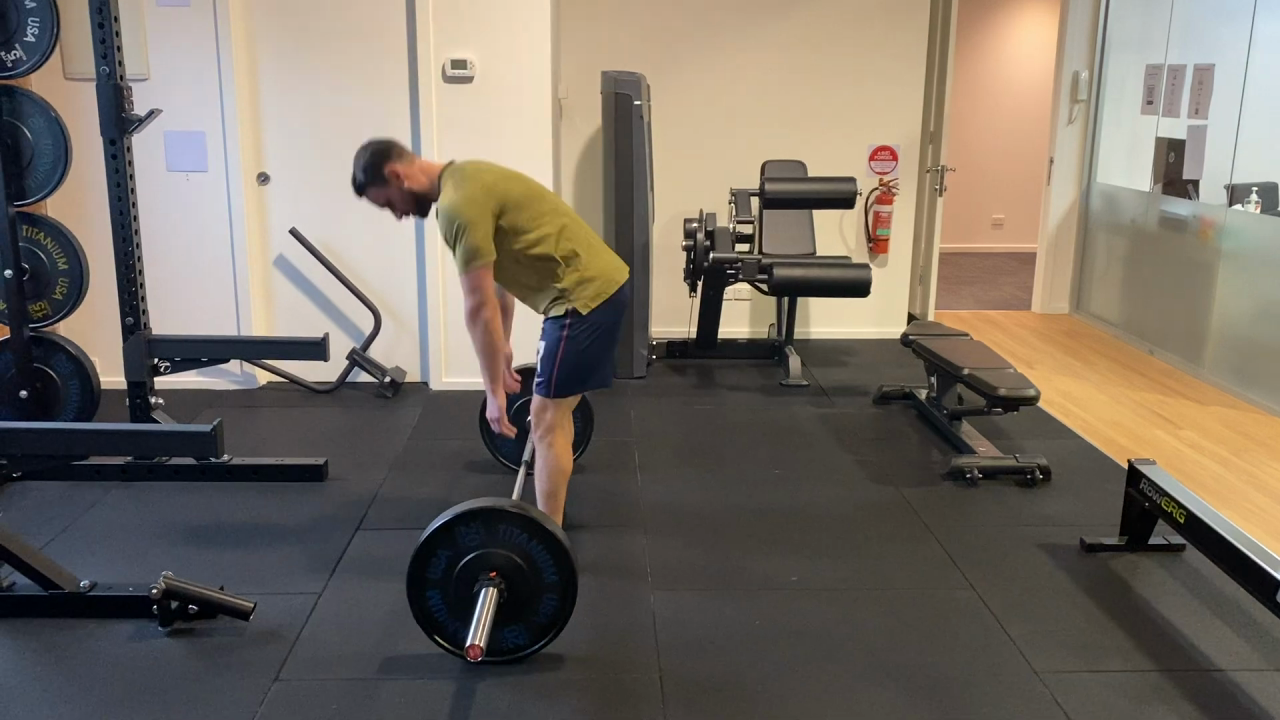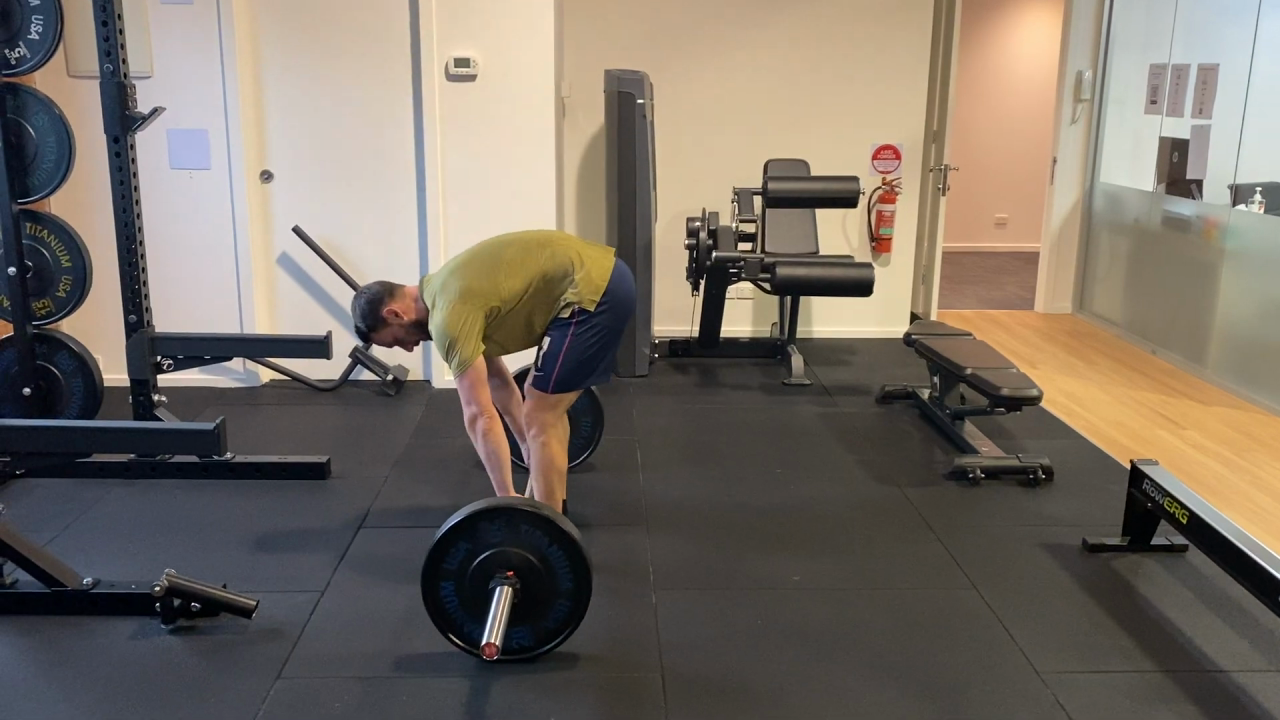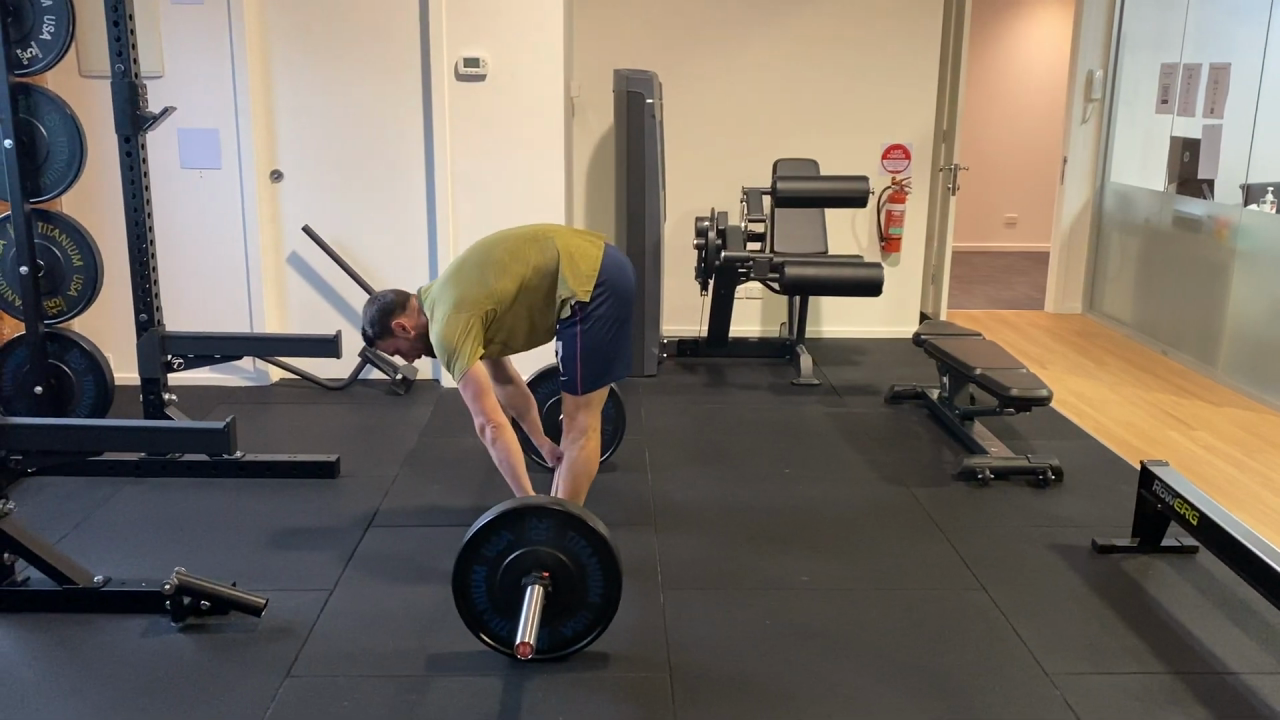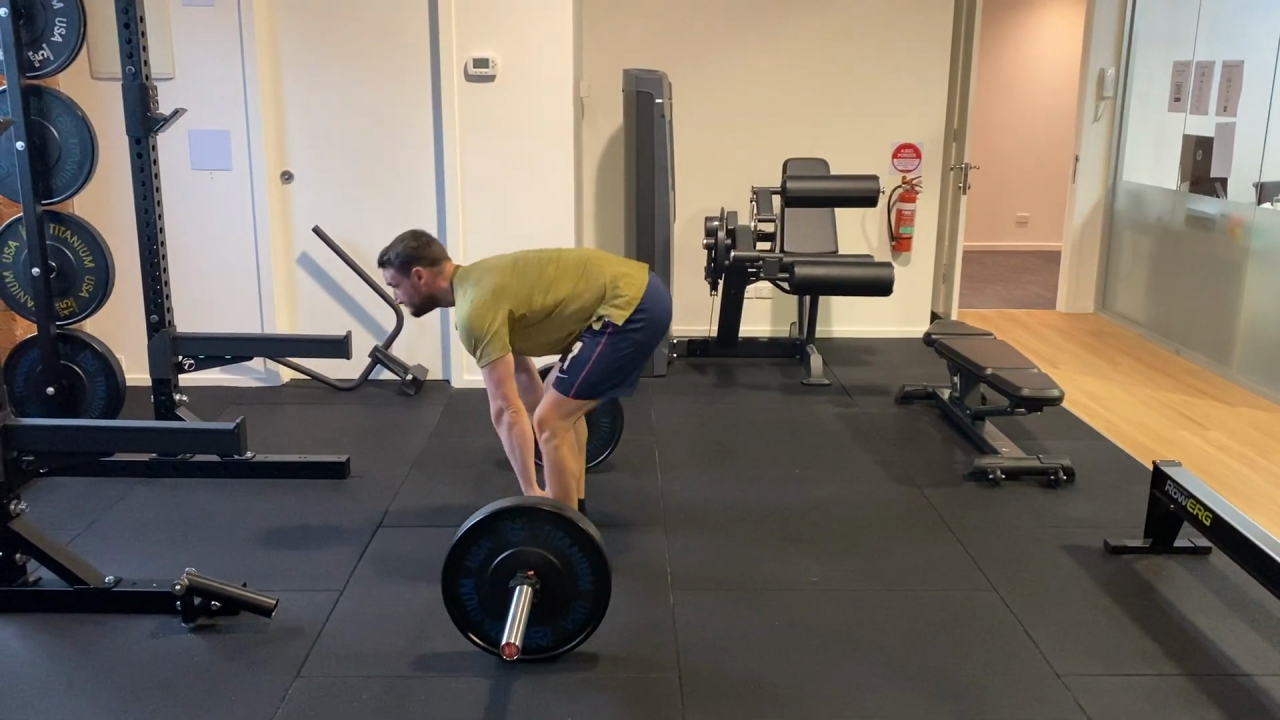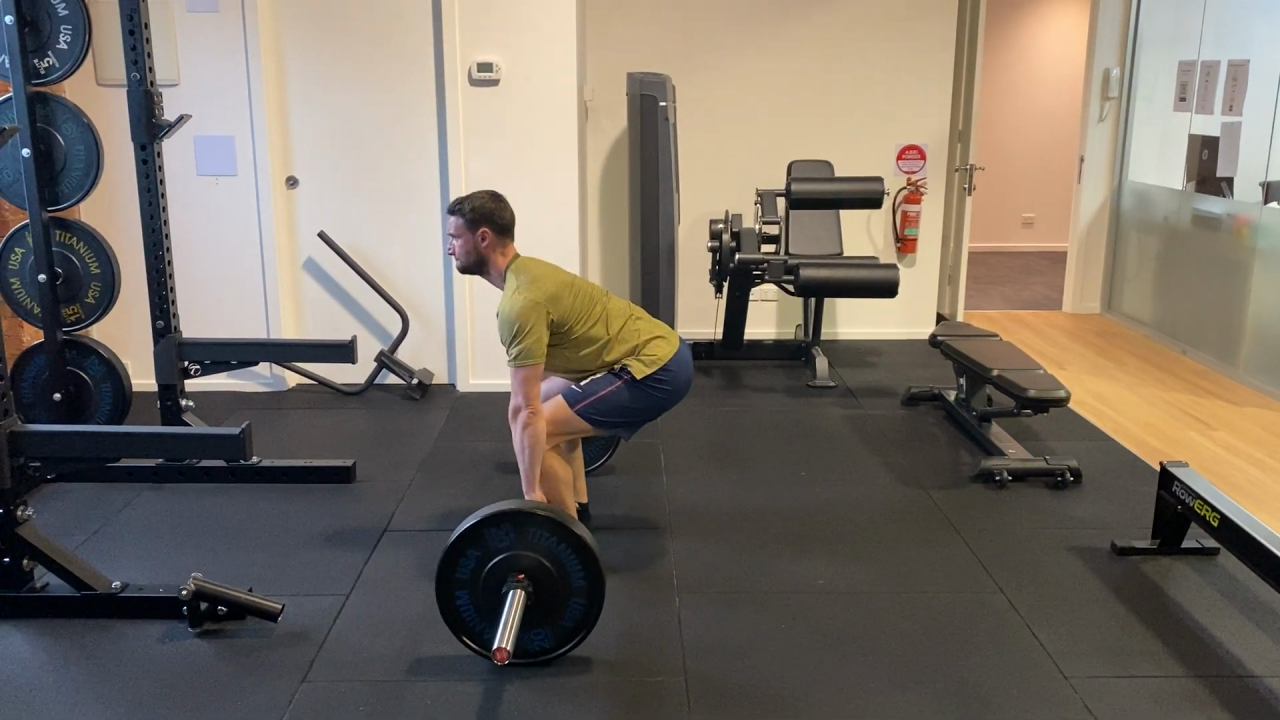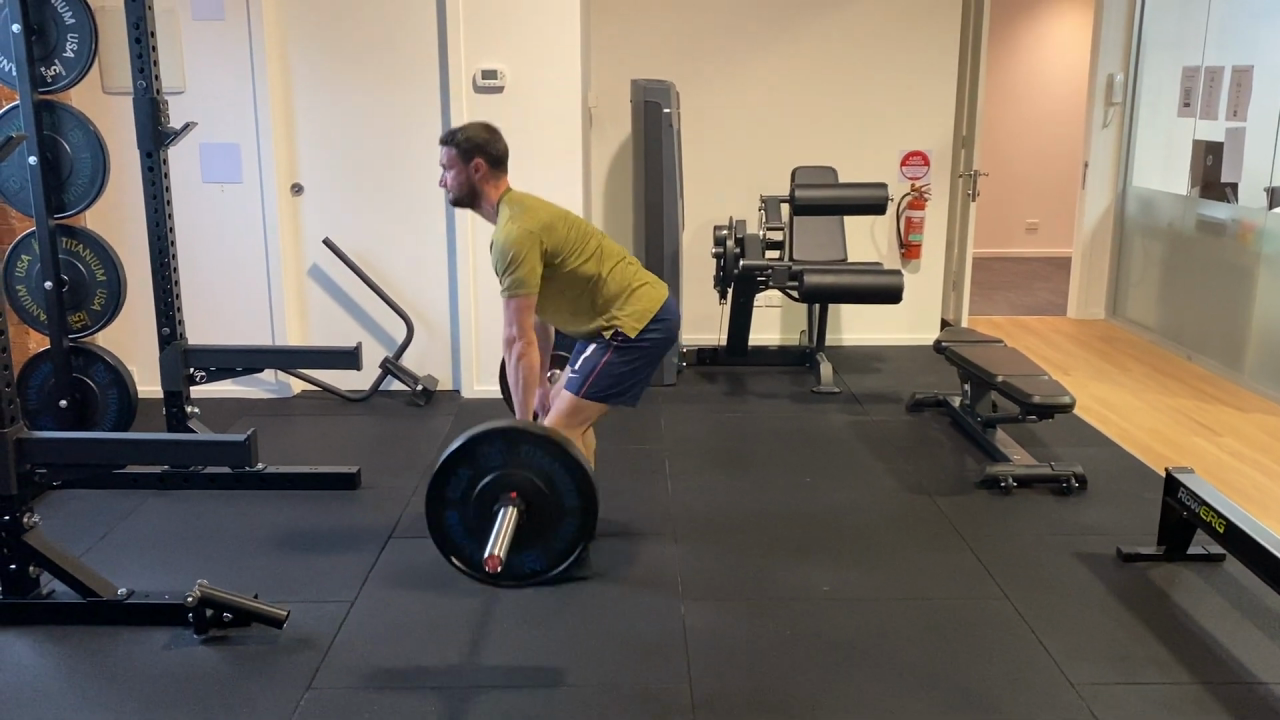
dt=0.7s
person 1, frame 1
left shoulder: (458, 205)
right shoulder: (463, 184)
left elbow: (480, 307)
right elbow: (495, 287)
left wrist: (494, 390)
right wrist: (503, 352)
left hip: (587, 296)
right hip: (601, 285)
left knee: (545, 421)
right knee: (554, 415)
right ankle: (554, 519)
person 1, frame 2
left shoulder: (449, 318)
right shoulder: (446, 295)
left elbow: (479, 415)
right elbow: (496, 379)
left wrist: (506, 497)
right wrist: (527, 442)
left hip: (593, 290)
right hip: (605, 276)
left knee: (539, 417)
right knee: (544, 408)
person 1, frame 3
left shoulder: (448, 327)
right shoulder: (449, 303)
left elbow: (490, 423)
right elbow: (506, 382)
right wrist: (543, 443)
left hip: (589, 278)
right hip: (600, 264)
left knee: (580, 419)
right knee: (577, 412)
person 1, frame 4
left shoulder: (474, 311)
right shoulder: (477, 285)
left elbow: (506, 410)
right elbow: (521, 370)
left wrist: (531, 494)
left hip: (629, 305)
right hip: (639, 291)
left knee: (552, 421)
right knee: (564, 409)
right ankle: (573, 509)
person 1, frame 5
left shoulder: (521, 303)
right shoulder: (527, 273)
left elbow: (525, 411)
left wrist: (531, 494)
left hip: (655, 371)
right hip: (658, 352)
left knee: (540, 431)
right knee: (552, 412)
right ankle: (576, 509)
person 1, frame 6
left shoulder: (514, 234)
right shoulder: (523, 212)
left elbow: (519, 341)
right elbow: (539, 312)
right wrist: (542, 381)
left hip: (637, 319)
right hip: (645, 307)
left knee: (559, 429)
right knee: (567, 412)
